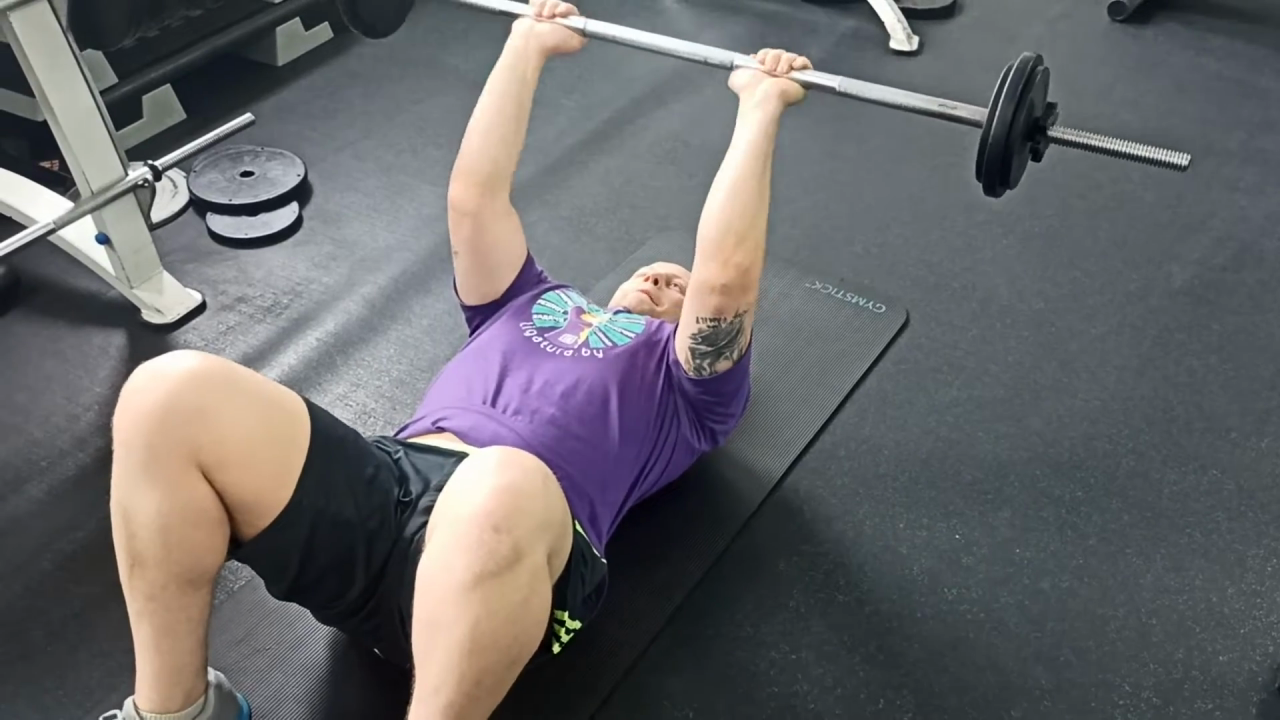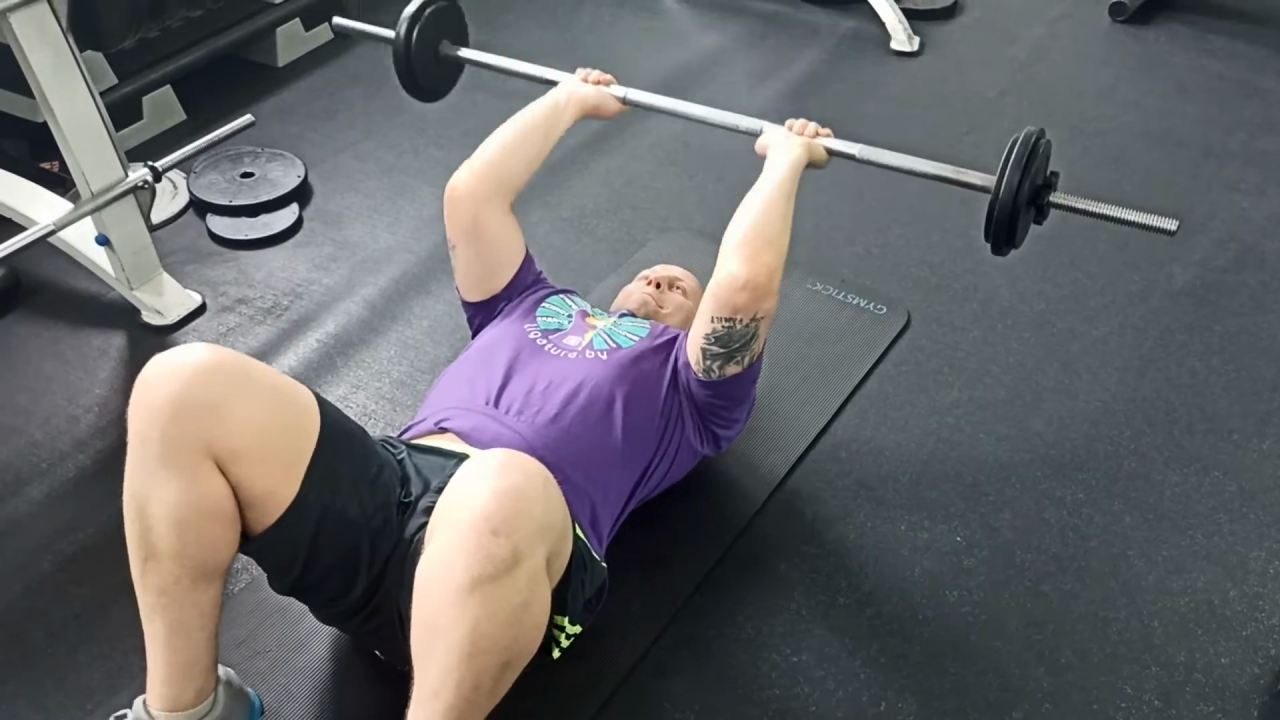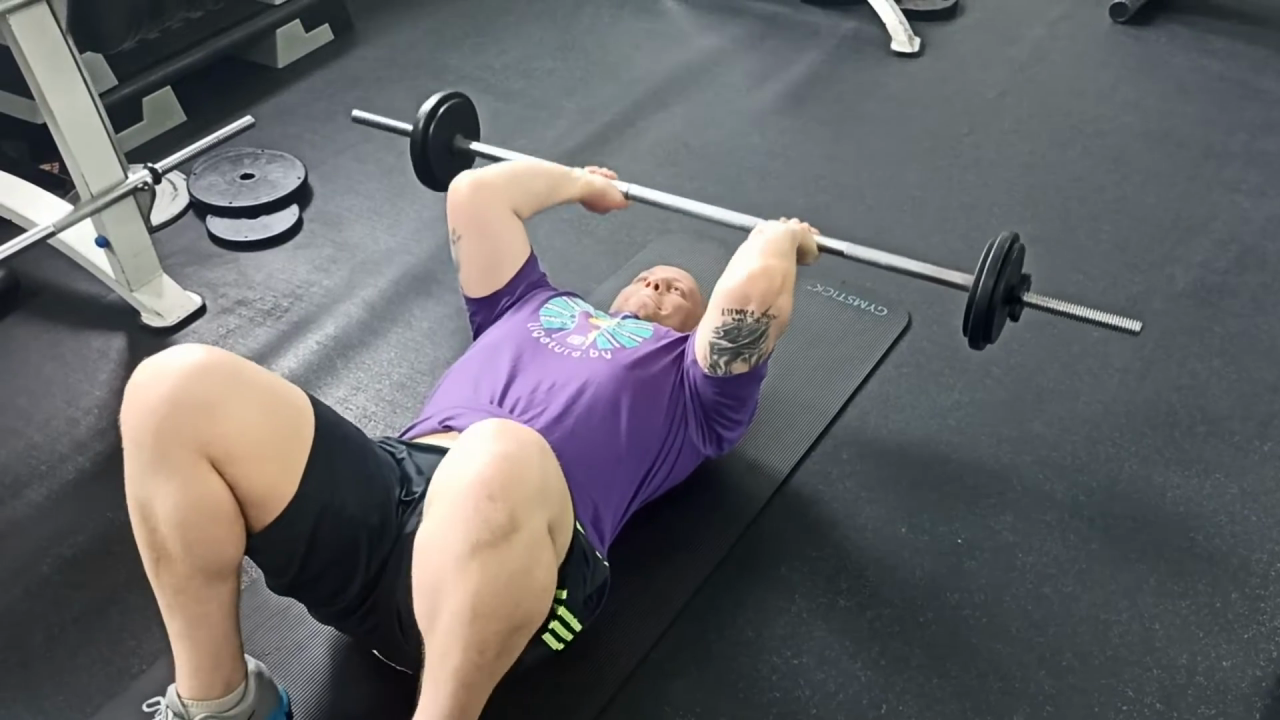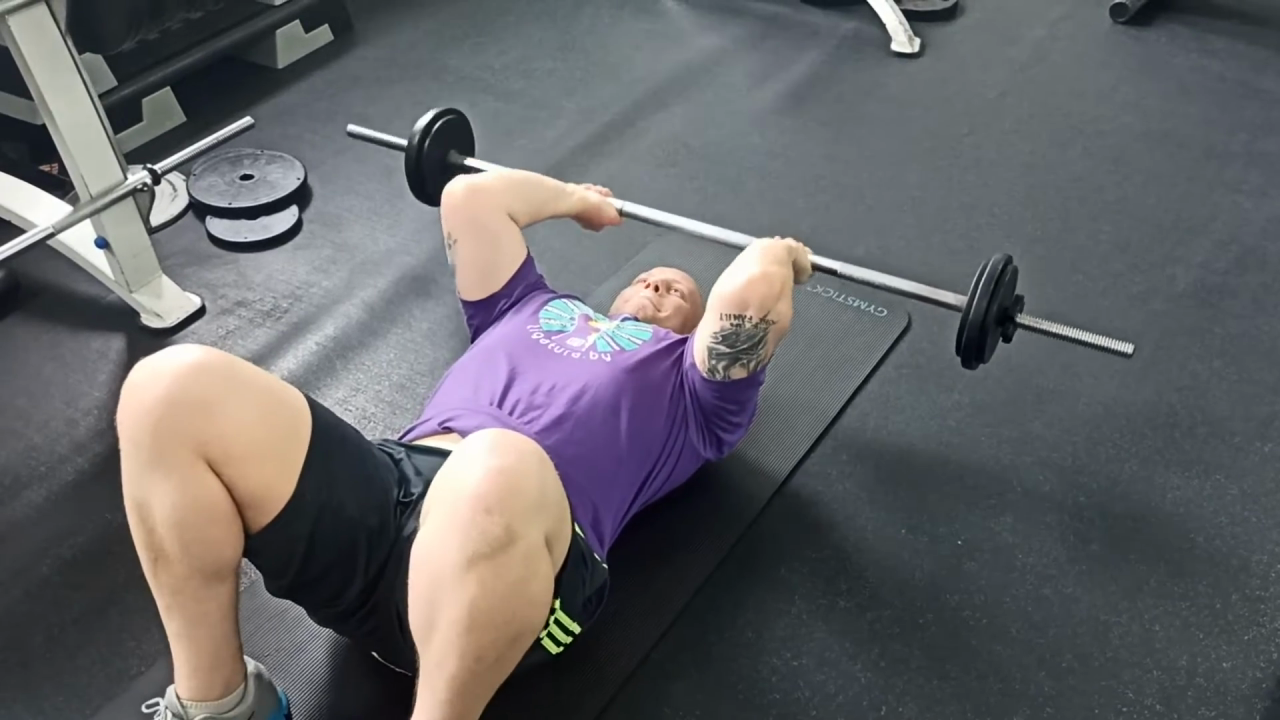
dt=0.3s
person 1, frame 1
left shoulder: (688, 377)
right shoulder: (532, 304)
left elbow: (725, 277)
right elbow: (473, 200)
left wrist: (759, 107)
left hip: (506, 520)
right hip: (381, 487)
left knee: (497, 495)
right knee: (169, 395)
person 1, frame 2
left shoulder: (692, 378)
right shoulder: (535, 308)
left elbow: (745, 284)
right elbow: (470, 197)
left wrist: (786, 157)
right wrist: (570, 101)
left hip: (511, 518)
right hip: (387, 484)
left knee: (498, 495)
right knee: (184, 385)
person 1, frame 3
left shoulder: (693, 382)
right shoulder: (537, 307)
left elbow: (754, 289)
right elbow: (475, 193)
left wrist: (778, 240)
right wrist: (582, 185)
left hip: (516, 521)
right hip: (386, 487)
left knee: (498, 463)
right knee: (174, 388)
person 1, frame 4
left shoulder: (693, 388)
right shoulder: (535, 309)
left elbow: (751, 298)
right elbow: (468, 198)
left wrist: (775, 255)
right wrist: (578, 199)
left hip: (513, 530)
right hip: (387, 488)
left knee: (494, 474)
right knee: (170, 389)
